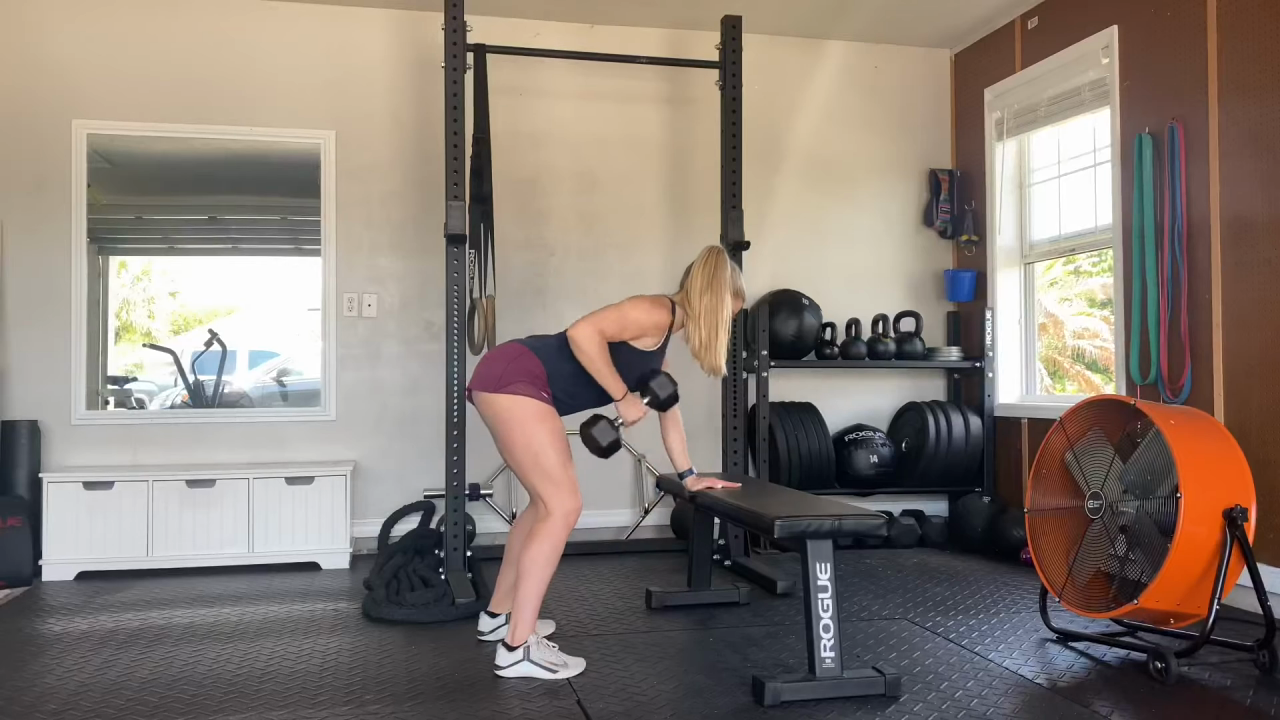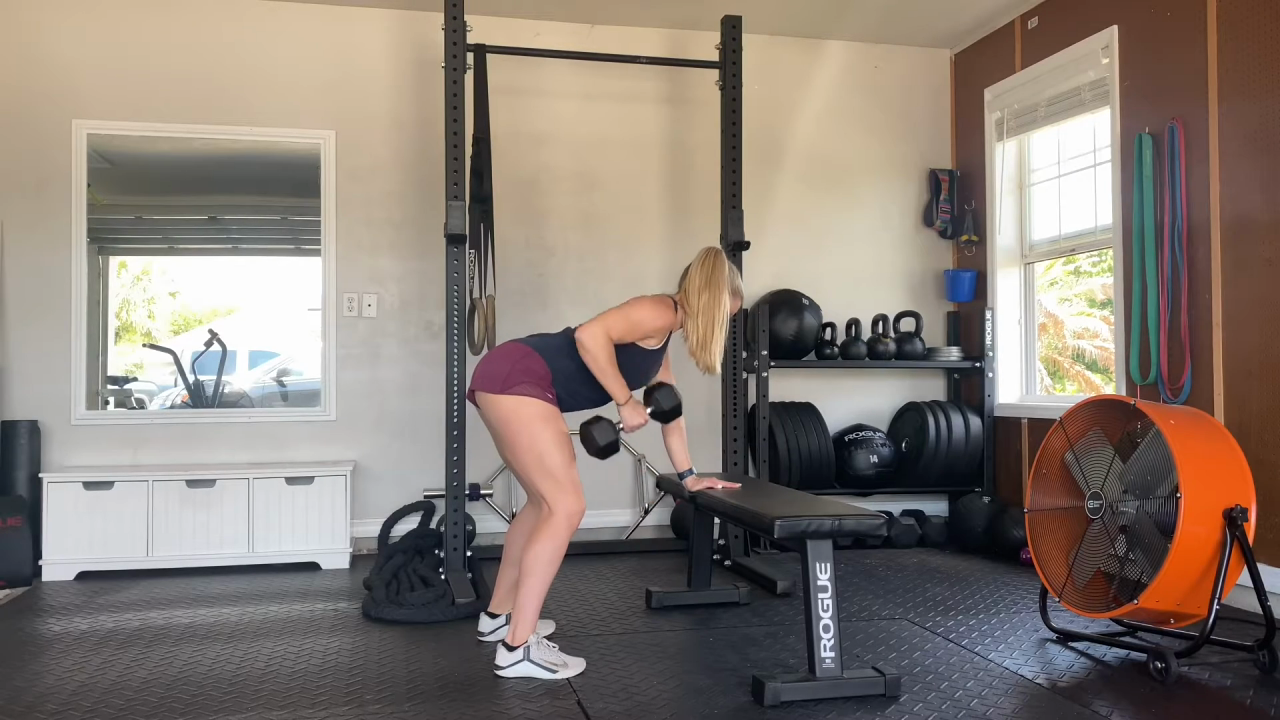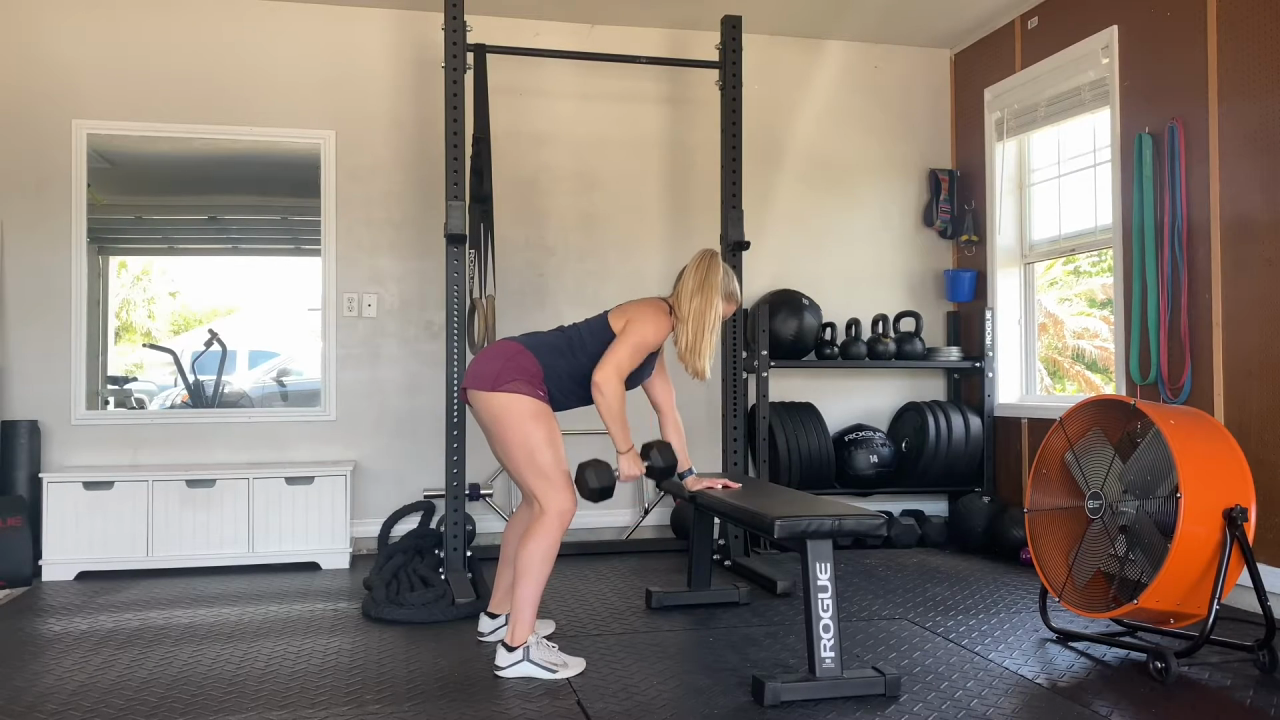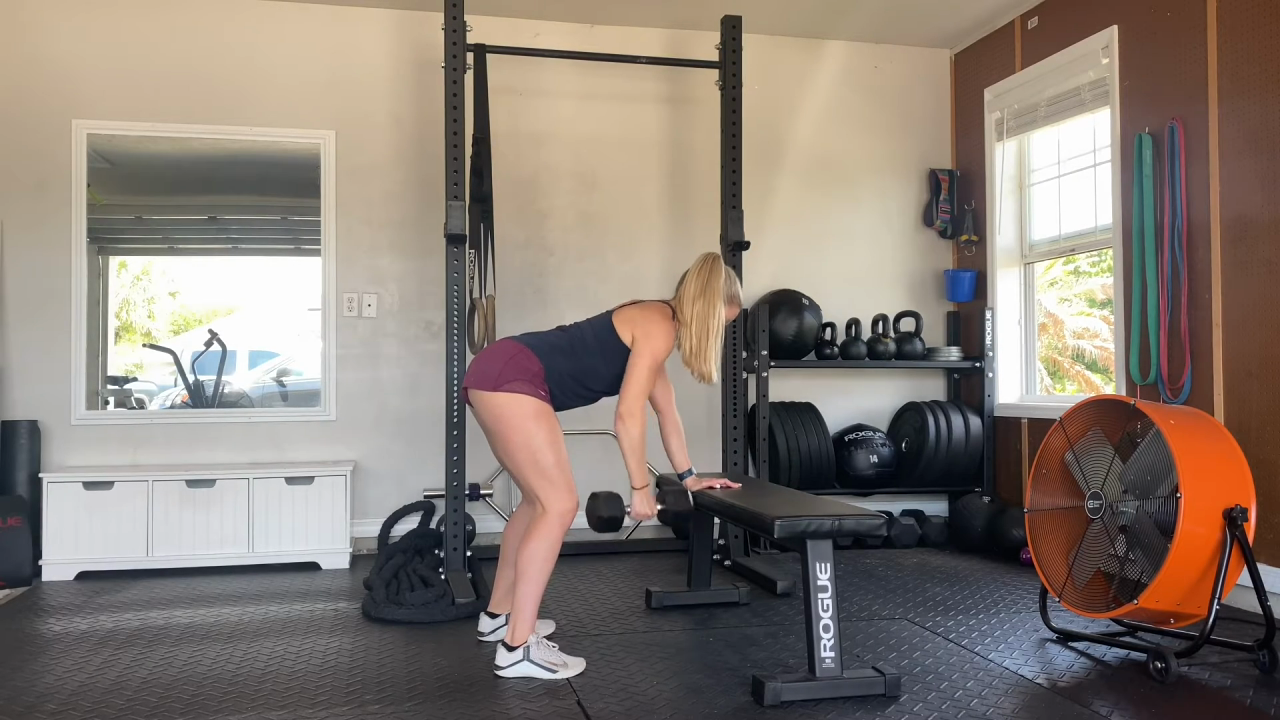
dt=1s
person 1, frame 1
left shoulder: (660, 330)
right shoulder: (656, 312)
left elbow: (666, 406)
right elbow: (582, 333)
left wrist: (688, 476)
right wrist: (624, 398)
left hip: (508, 380)
right hip: (515, 378)
left knee: (547, 502)
right knee: (563, 507)
left ankle: (499, 615)
right ankle: (518, 649)
person 1, frame 2
left shoulder: (659, 335)
right shoulder: (659, 313)
right elbow: (589, 336)
left wrist: (688, 476)
right wrist: (624, 402)
left hip: (509, 379)
right hip: (517, 378)
left knee: (546, 502)
right knee: (566, 508)
left ankle: (499, 614)
right ankle: (518, 647)
person 1, frame 3
left shoulder: (654, 335)
right shoulder: (655, 318)
left elbow: (665, 408)
right elbow: (604, 381)
left wrist: (688, 475)
right wrist: (625, 452)
left hip: (503, 377)
right hip: (509, 376)
left knee: (541, 500)
right knee: (557, 506)
left ankle: (499, 615)
right ankle: (517, 647)
person 1, frame 4
left shoulder: (653, 328)
right shoulder: (659, 324)
left elbow: (666, 407)
right elbow: (629, 413)
left wrist: (686, 477)
right wrist: (640, 489)
left hip: (502, 376)
right hip: (510, 376)
left knee: (541, 500)
right knee: (559, 505)
left ankle: (499, 614)
right ankle: (518, 647)
